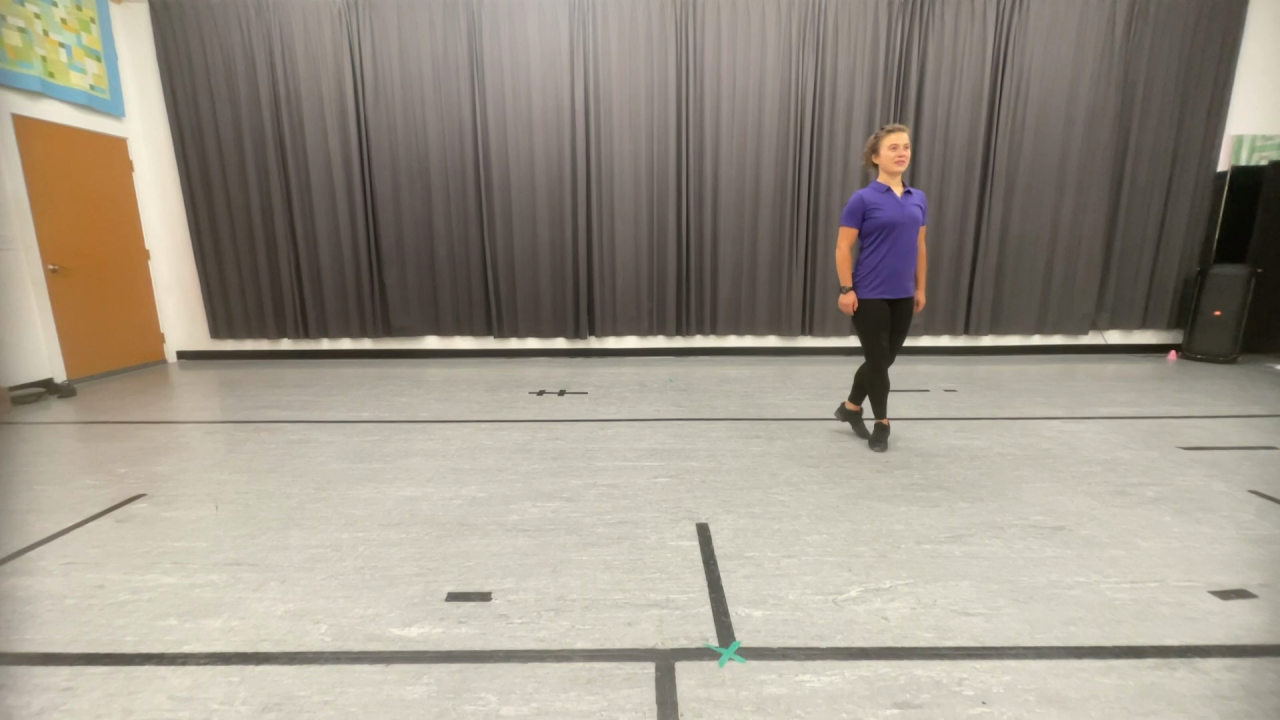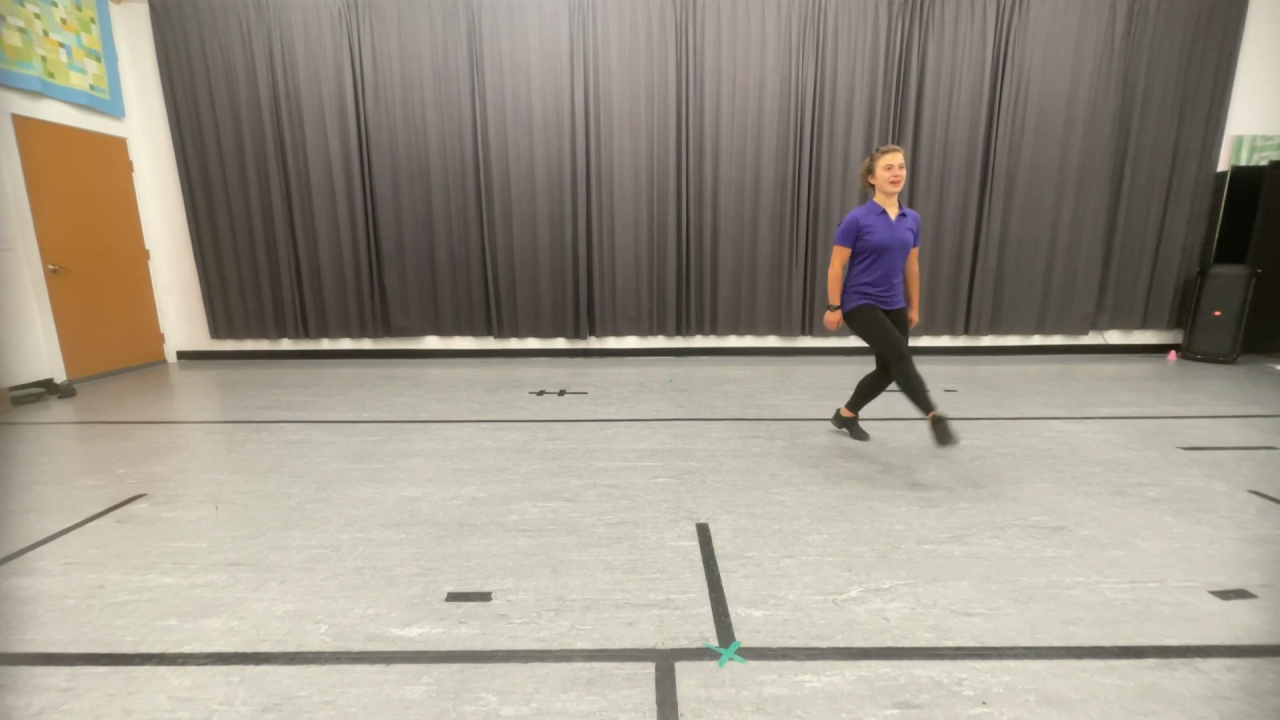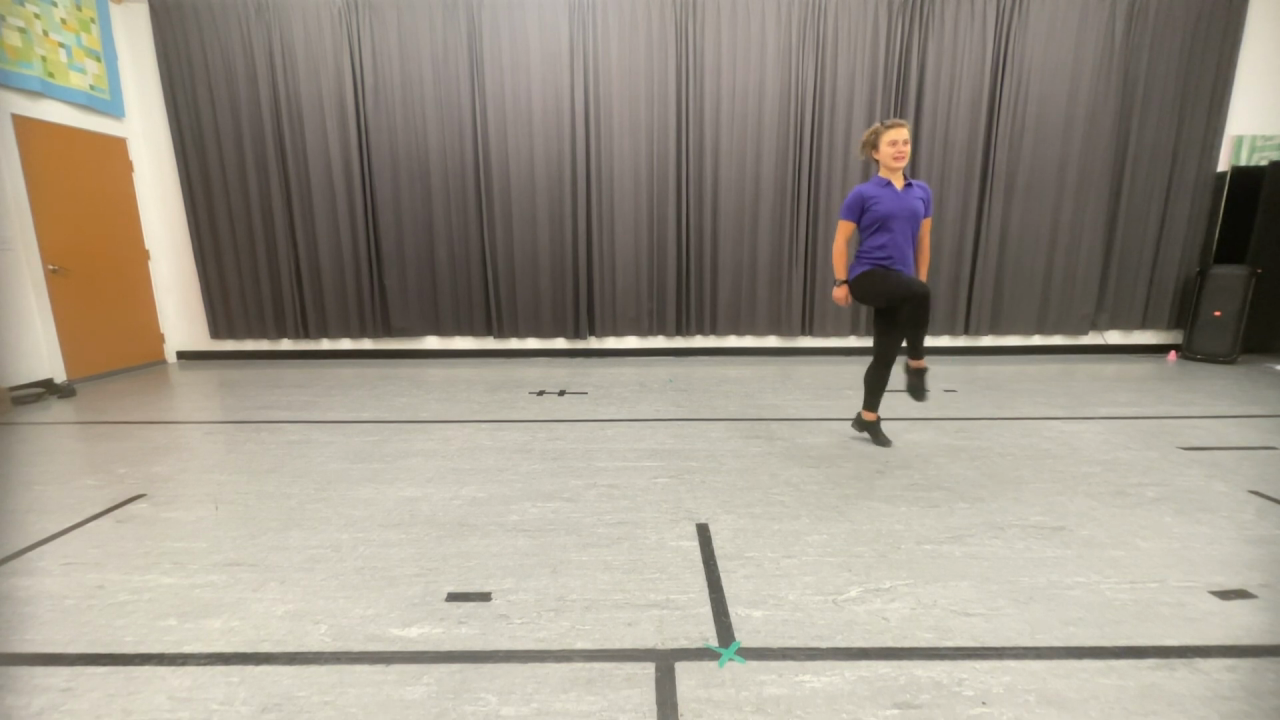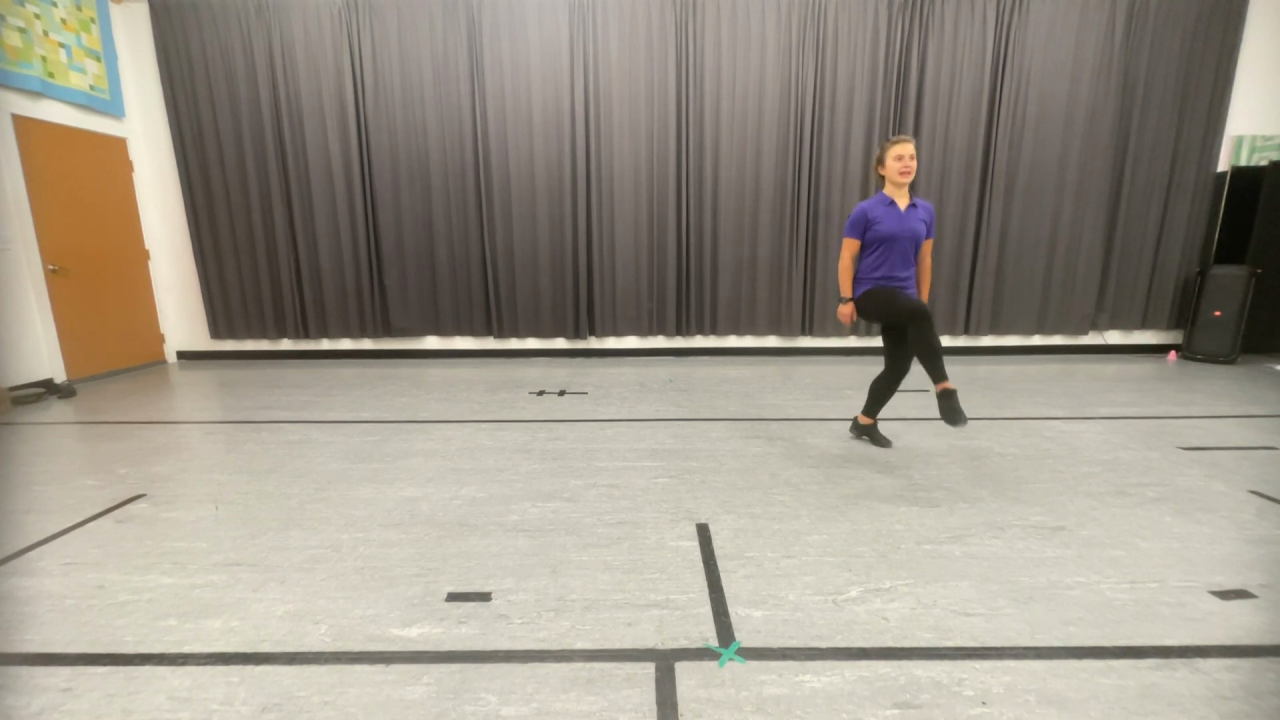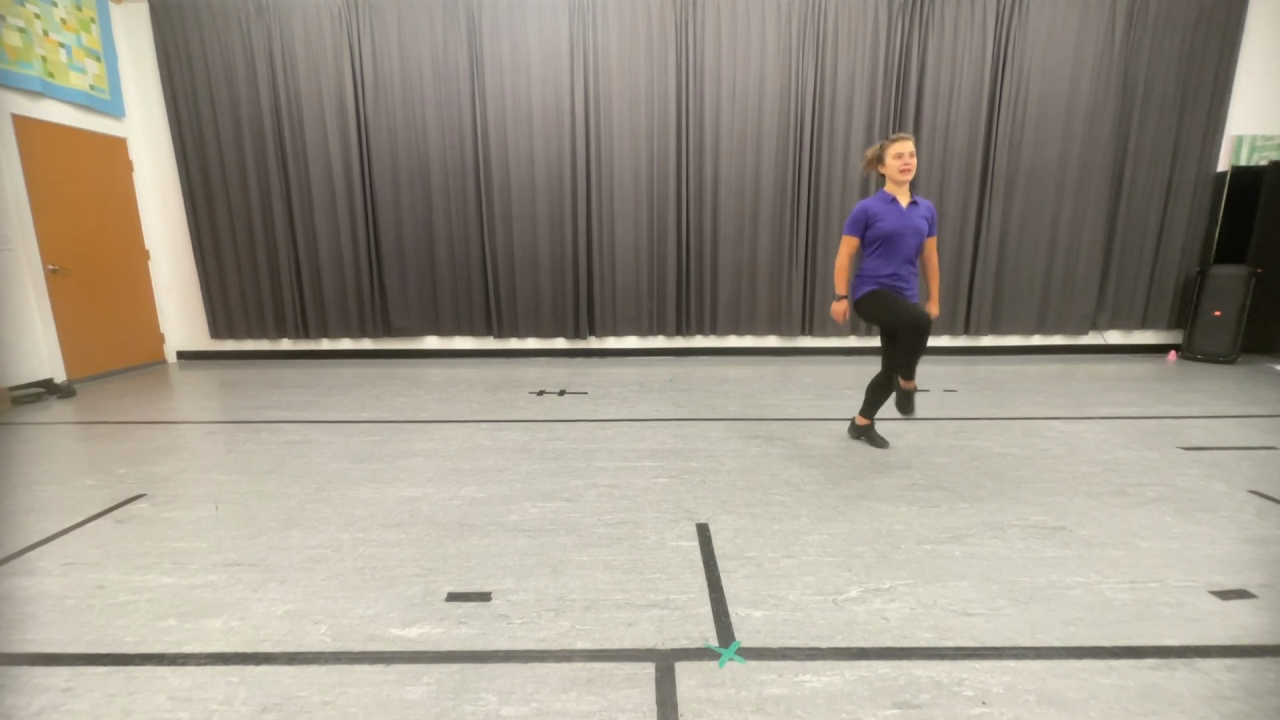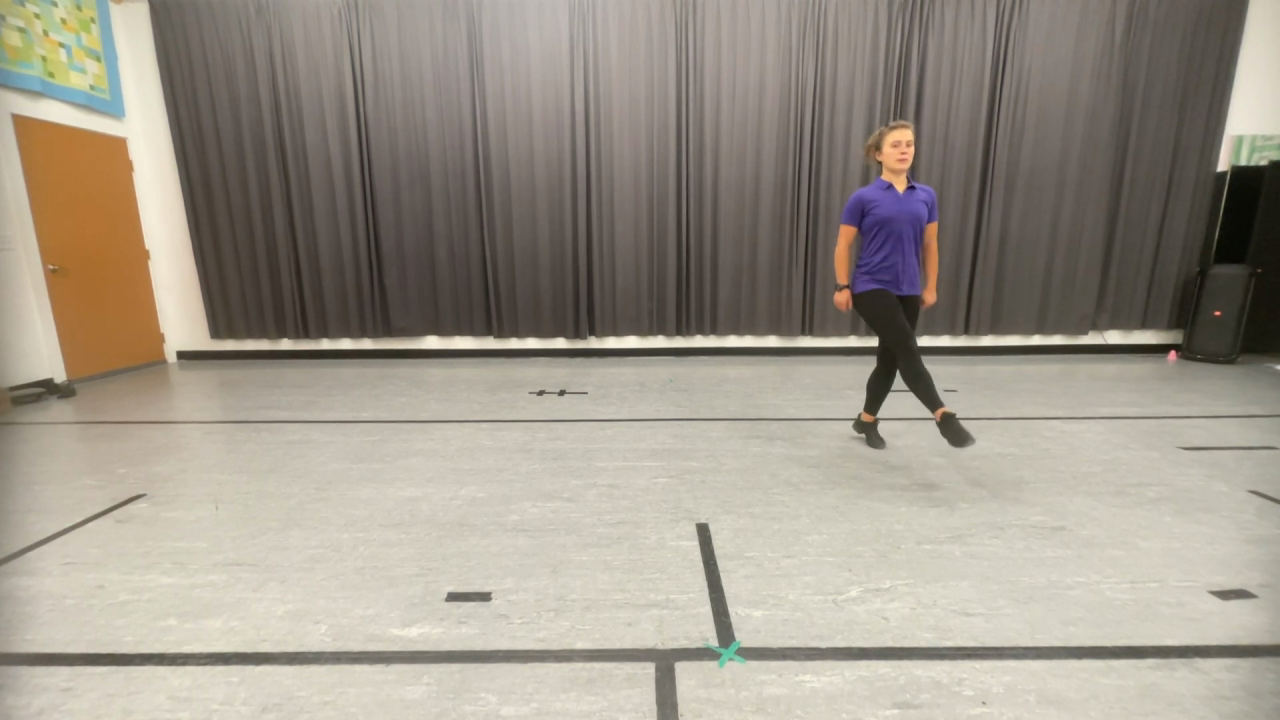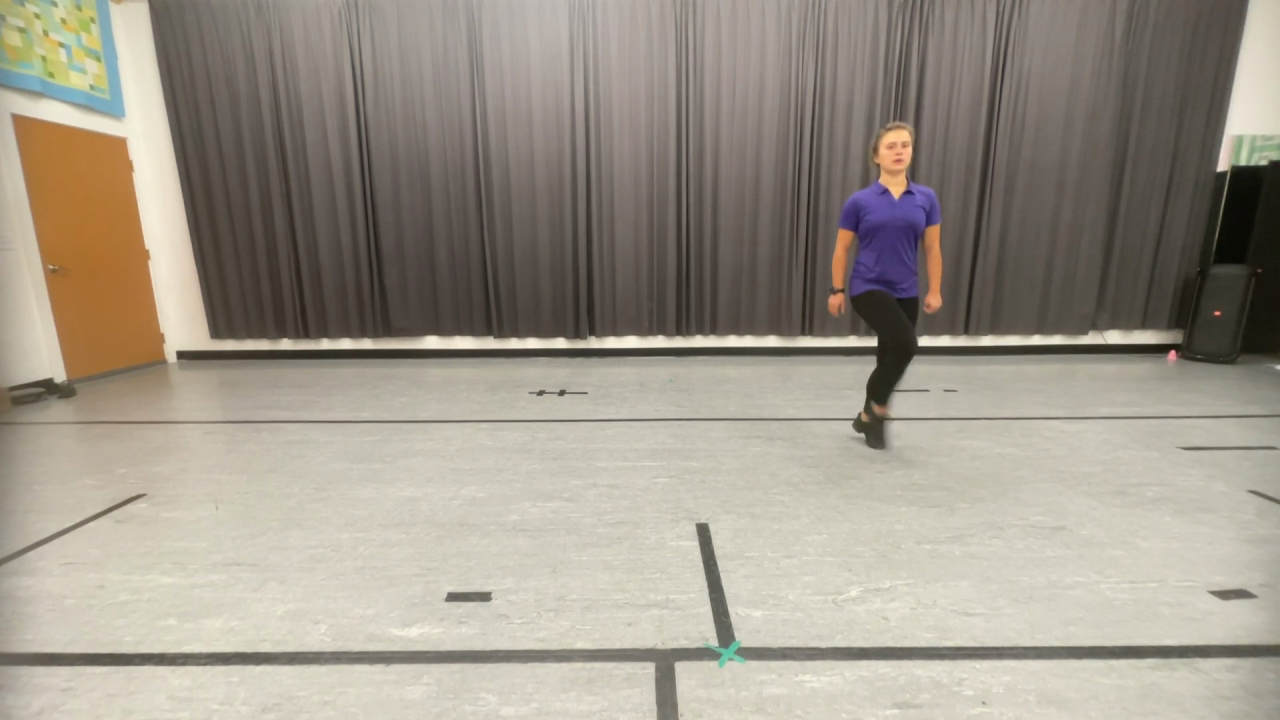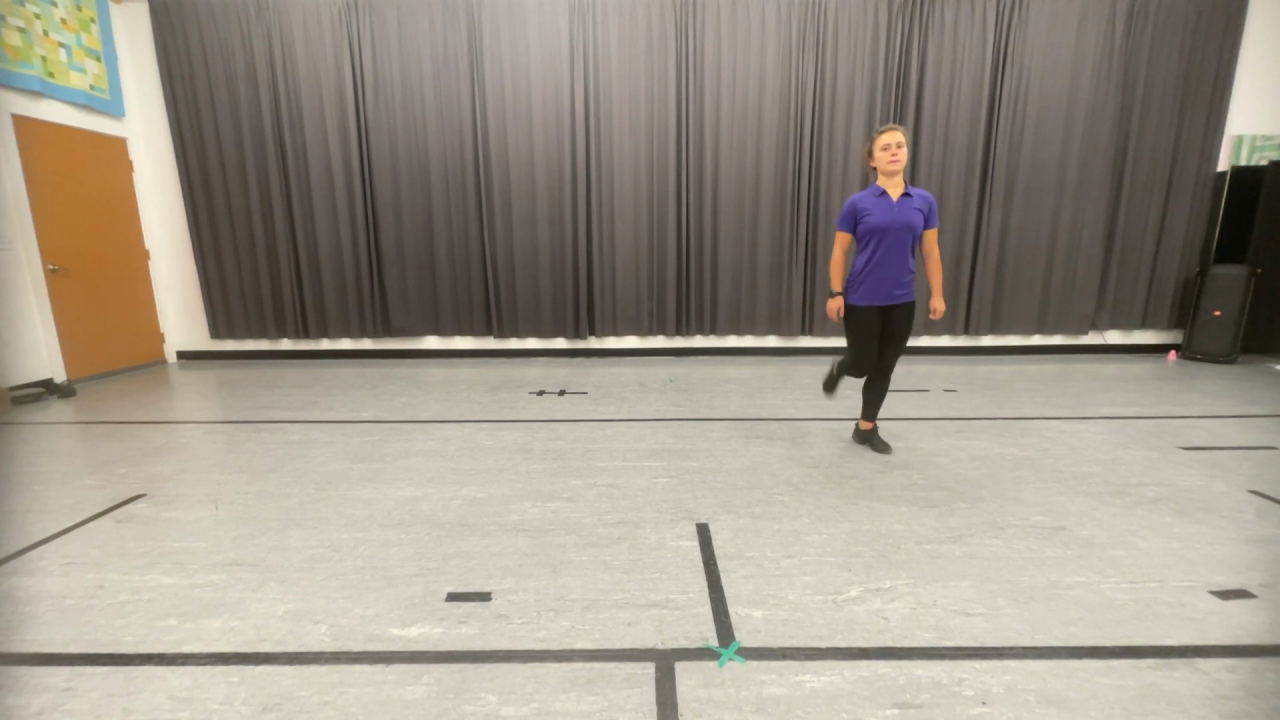
dt=0.3s
person 1, frame 1
left shoulder: (918, 199)
right shoulder: (863, 199)
left elbow: (919, 247)
right elbow: (844, 247)
left wrist: (920, 288)
right wrist: (846, 289)
left hip: (902, 295)
right hip: (870, 294)
left knee: (885, 358)
right knee: (877, 358)
left ankle: (850, 407)
right ankle: (882, 423)
person 1, frame 2
left shoulder: (912, 220)
right shoulder: (856, 220)
left elbow: (911, 266)
right elbow: (837, 266)
left wrist: (913, 306)
right wrist: (834, 308)
left hip: (893, 307)
right hip: (860, 304)
left knee: (887, 370)
right knee: (898, 356)
left ankle: (847, 414)
right ankle: (935, 418)
person 1, frame 3
left shoulder: (922, 192)
right shoulder: (863, 194)
left elbow: (922, 240)
right elbow: (841, 241)
left wrist: (921, 279)
right wrist: (840, 282)
left hip: (898, 282)
right hip: (867, 277)
left knee: (887, 353)
right knee: (918, 293)
left ankle: (868, 417)
right ankle: (917, 363)
person 1, frame 4
left shoulder: (925, 212)
right shoulder: (866, 211)
left elbow: (924, 259)
right elbow: (847, 259)
left wrist: (923, 299)
right wrist: (846, 300)
left hip: (901, 297)
right hip: (871, 294)
left knee: (898, 366)
right knee: (921, 316)
left ankle: (864, 422)
right ankle: (945, 389)
person 1, frame 5
left shoulder: (926, 209)
right shoulder: (866, 209)
left elbow: (929, 258)
right elbow: (844, 256)
left wrist: (934, 299)
right wrist: (840, 297)
left hip: (903, 296)
right hip: (870, 293)
left knee: (892, 367)
right knee: (917, 322)
left ankle: (861, 423)
right ankle: (907, 382)
person 1, frame 6
left shoulder: (925, 196)
right shoulder: (863, 197)
left elbow: (929, 245)
right elbow: (843, 246)
left wrist: (930, 287)
right wrist: (841, 287)
left hip: (907, 289)
right hip: (871, 287)
left knee: (891, 356)
right knee: (905, 349)
left ankle: (866, 420)
right ankle: (943, 416)
person 1, frame 7
left shoulder: (926, 198)
right shoulder: (859, 201)
left elbow: (932, 248)
right elbow: (842, 249)
left wrist: (934, 290)
right wrist: (837, 290)
left hip: (906, 294)
right hip: (868, 288)
left knee: (891, 358)
right knee: (905, 344)
left ankle: (867, 417)
right ankle: (878, 411)
person 1, frame 8
left shoulder: (924, 202)
right shoulder: (857, 203)
left elbow: (931, 251)
right elbow: (840, 252)
left wrist: (937, 294)
right wrist: (836, 294)
left hip: (902, 301)
right hip: (862, 299)
left knee: (884, 368)
right knee: (862, 362)
left ankle: (867, 428)
right ankle: (839, 369)
